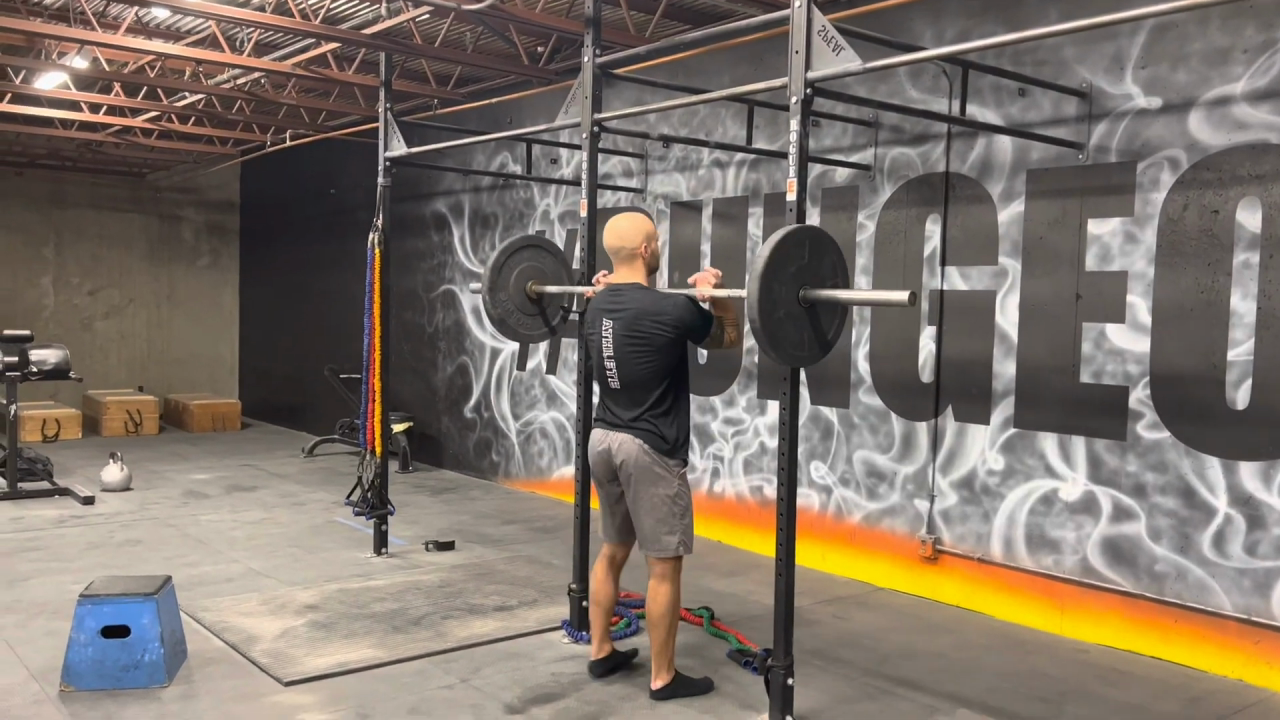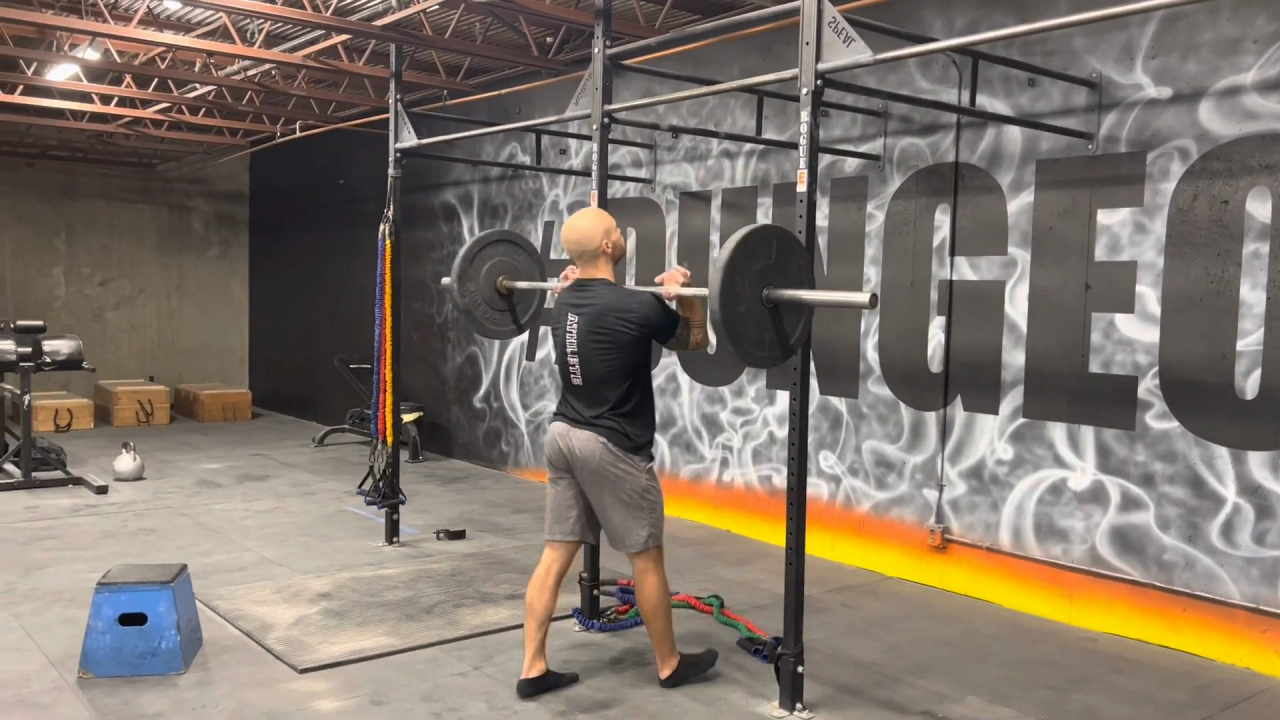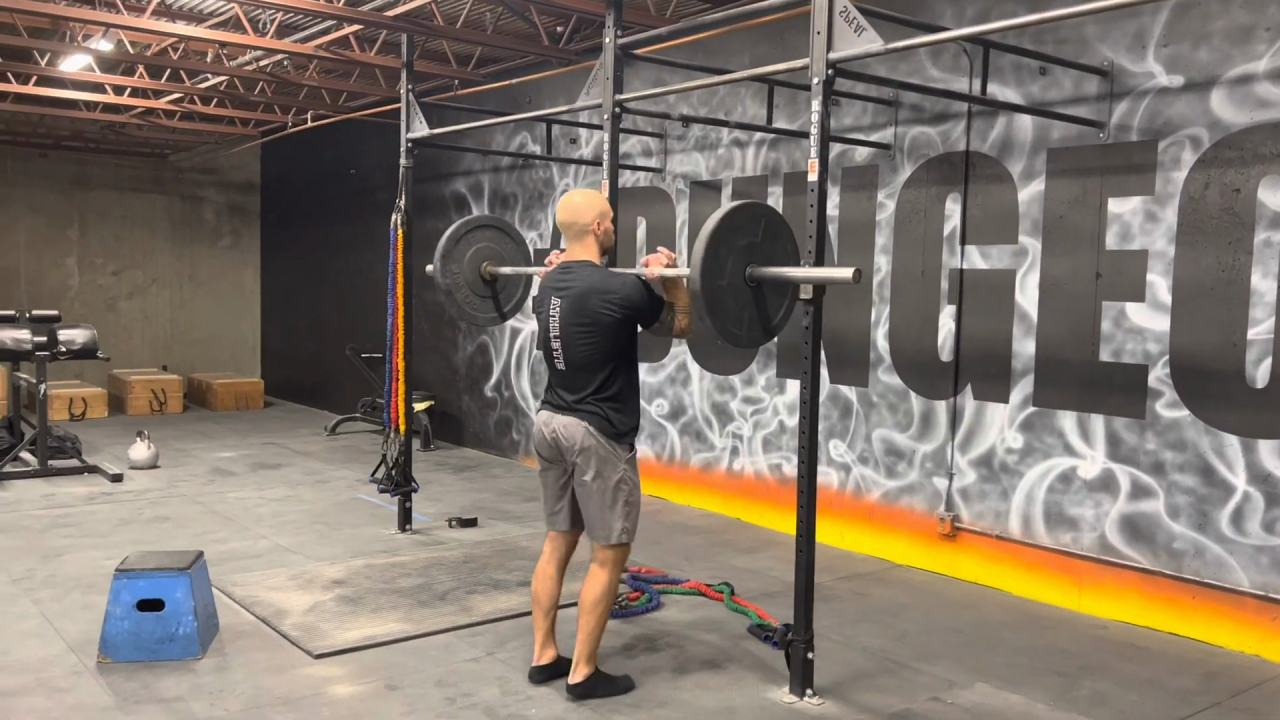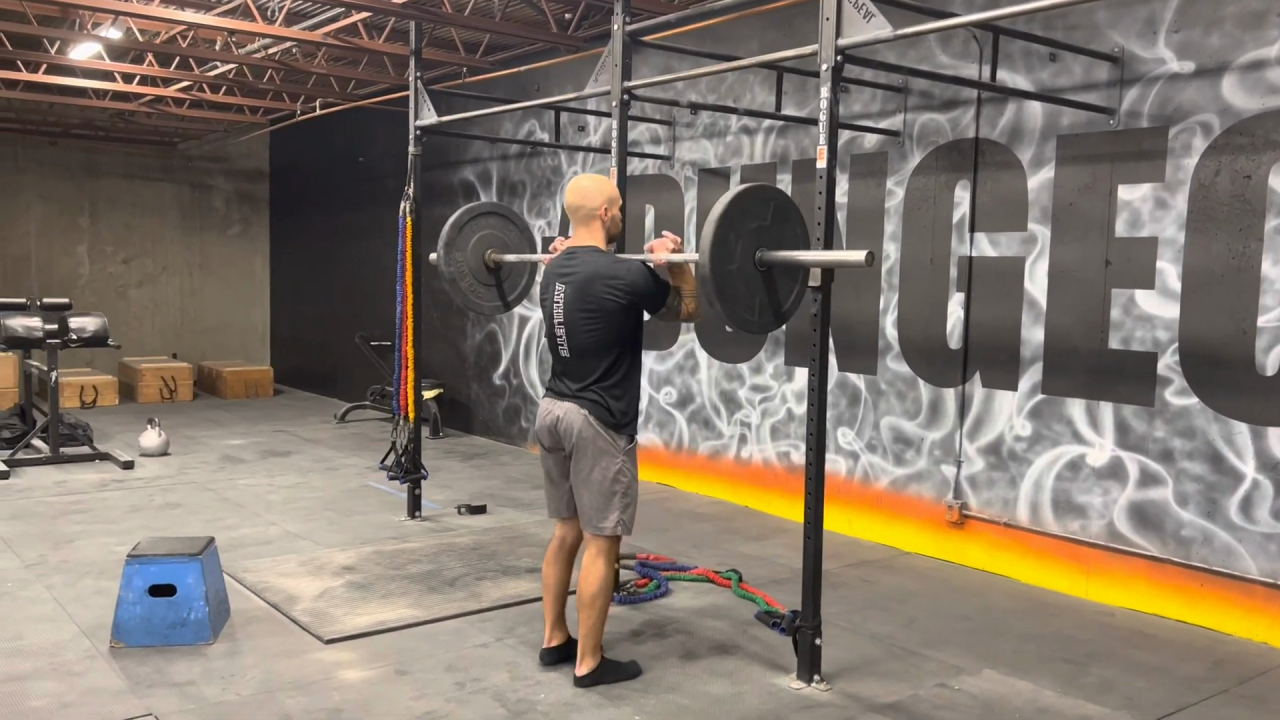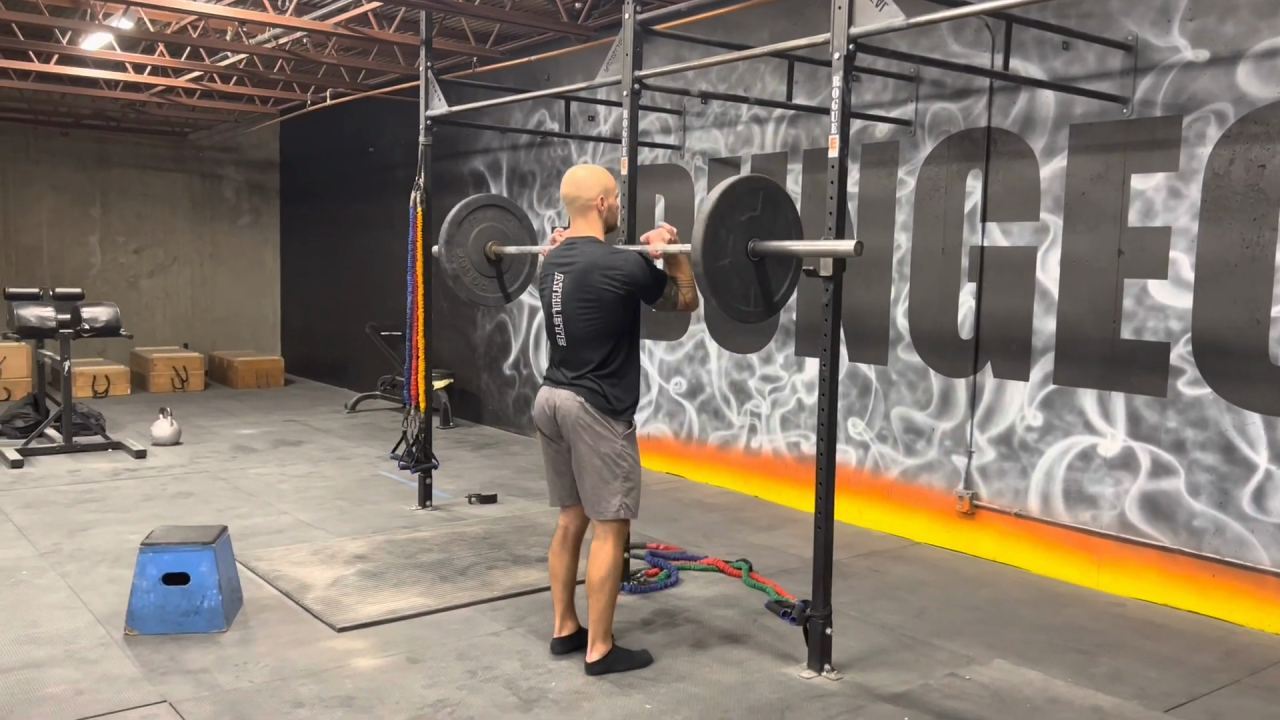
dt=0.4s
person 1, frame 1
left shoulder: (597, 305)
right shoulder: (672, 309)
right elbow: (729, 339)
right wrist: (717, 297)
left hip: (602, 439)
right hip: (650, 450)
left knee: (614, 549)
right knee: (664, 563)
left ankle: (602, 650)
right ankle: (664, 677)
person 1, frame 2
left shoulder: (564, 301)
right shoulder: (637, 307)
right elbow: (696, 340)
right wrist: (684, 296)
left hip: (563, 436)
right hip: (612, 448)
left knee: (556, 554)
right knee: (647, 557)
left ankle: (533, 668)
right ankle: (669, 664)
person 1, frame 3
left shoulder: (548, 285)
right shoulder: (621, 289)
right elbow: (681, 325)
right wrist: (670, 277)
left hip: (549, 422)
right hip: (598, 434)
left knee: (557, 544)
right knee: (609, 553)
left ankle: (544, 656)
right ankle: (583, 672)
person 1, frame 4
left shoulder: (554, 270)
right shoulder: (625, 275)
right elbow: (688, 309)
right wrist: (675, 261)
left hip: (552, 411)
right hip: (597, 422)
left knee: (567, 532)
right knee: (599, 542)
left ankle: (554, 639)
right ankle: (589, 662)
person 1, frame 5
left shoulder: (553, 261)
right shoulder: (623, 266)
right elbow: (685, 300)
right wrist: (671, 251)
left hip: (551, 399)
right hip: (596, 410)
left knee: (572, 519)
right knee: (611, 527)
left ankle: (566, 629)
right ankle: (600, 648)
